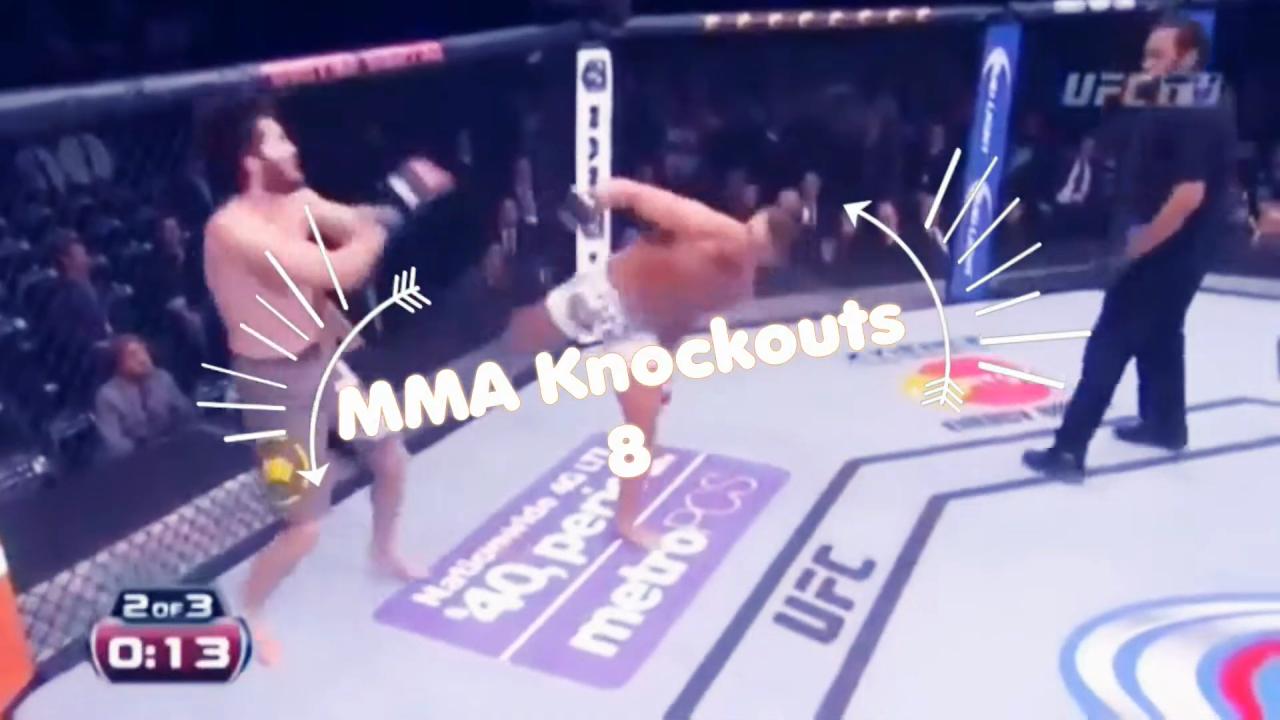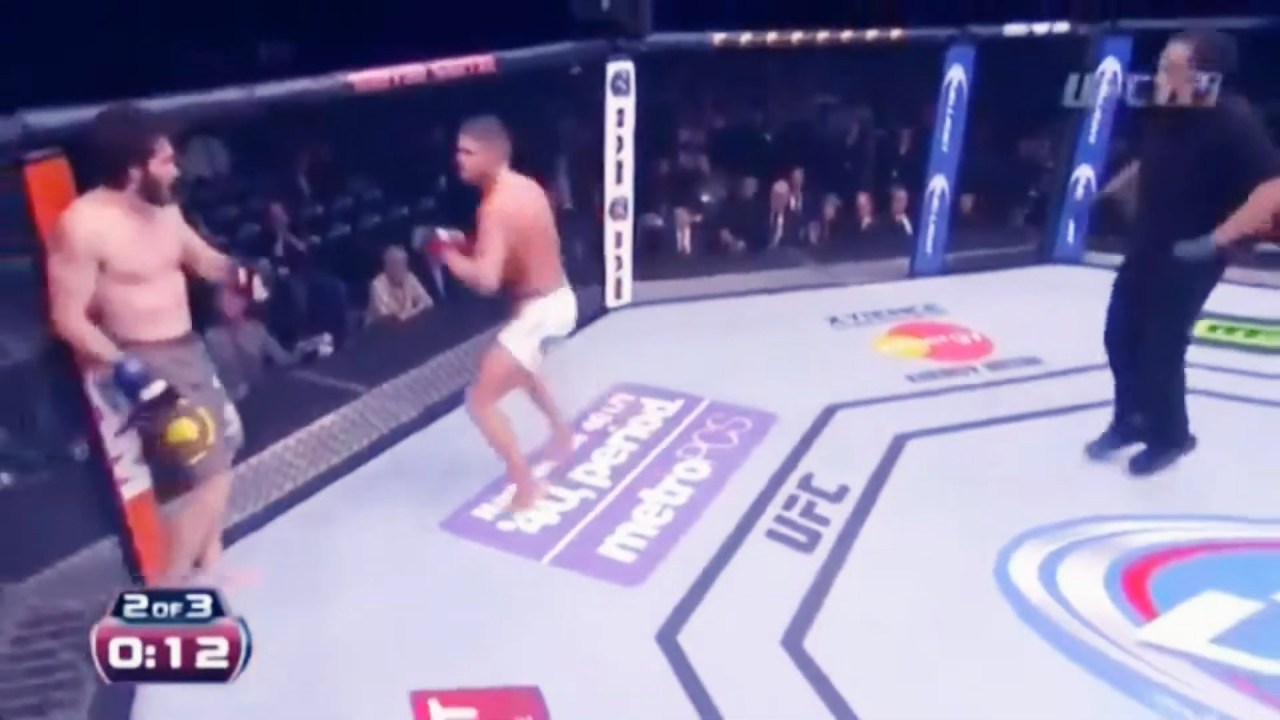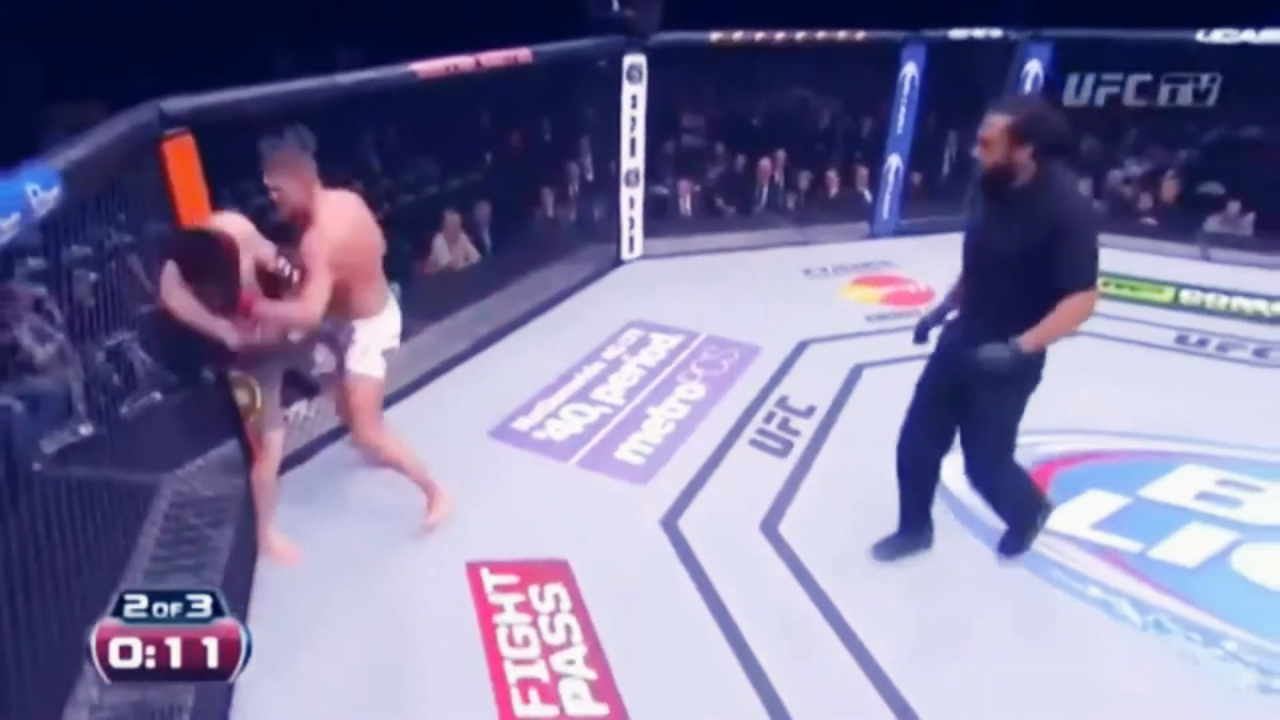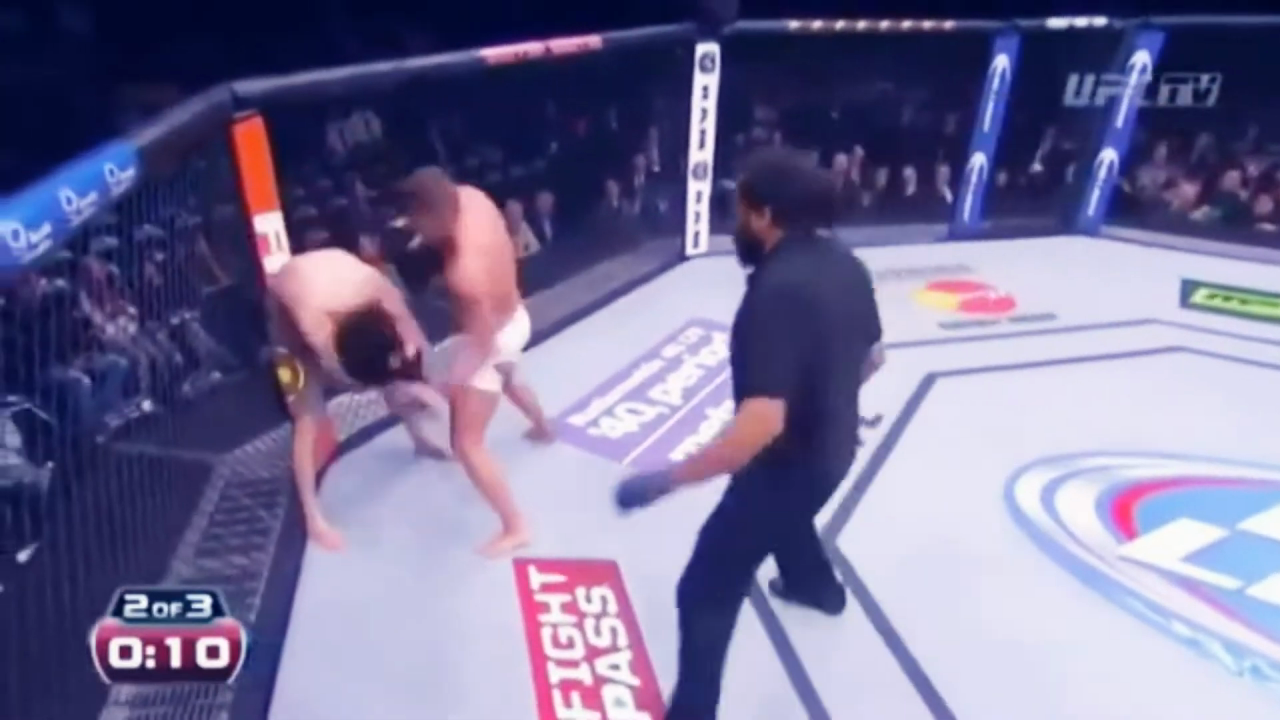
dt=1s
person 1, frame 1
left shoulder: (1190, 114)
right shoulder: (1203, 102)
left elbow: (1188, 196)
left wrist: (1131, 250)
left hip: (1172, 244)
right hip: (1192, 242)
left knee: (1110, 343)
right knee: (1161, 330)
left ankle: (1069, 450)
right ankle: (1165, 424)
person 1, frame 2
left shoulder: (1232, 122)
right shoulder: (1165, 112)
left wrist: (1213, 241)
right wrist: (1107, 192)
left hip: (1189, 257)
right hip: (1146, 248)
left knee: (1161, 349)
right knee: (1121, 334)
left ankle: (1171, 437)
right ankle: (1129, 420)
person 1, frame 3
left shoulder: (1064, 209)
right shoulder: (995, 188)
left elbow: (1081, 300)
left wrist: (1017, 348)
right wrist: (944, 308)
left hip: (1008, 357)
right hip: (962, 339)
left knee: (984, 462)
right knee: (916, 440)
left ankle: (1027, 508)
right ankle: (915, 529)
person 1, frame 4
left shoulder: (780, 290)
right shoulder: (843, 265)
left elbow: (762, 421)
right elbow: (869, 357)
left wrist: (668, 478)
left hip: (789, 460)
right hip: (827, 449)
left knee: (705, 595)
right knee: (781, 511)
right ankle: (819, 588)
person 2, frame 1
left shoulder: (294, 201)
right shoulder: (234, 229)
left elbow: (353, 223)
right elbow: (341, 273)
left wrist: (409, 188)
right wrist: (392, 212)
left hip: (322, 361)
right hip: (274, 383)
left knee: (391, 455)
right knee: (308, 520)
left ankle: (385, 550)
right ankle: (247, 614)
person 2, frame 2
left shoulder: (162, 210)
right shoulder: (84, 227)
left elbow: (199, 258)
right elbow: (68, 318)
left wrist: (236, 271)
right wrist: (123, 369)
left hip: (189, 351)
right hip: (153, 368)
left knee: (220, 463)
right knee: (211, 481)
left ankle: (209, 565)
person 2, frame 3
left shoulder: (233, 229)
right shoulder: (176, 293)
left elbow: (276, 262)
right elbow: (240, 340)
left wrist: (283, 273)
left hip: (284, 328)
right hip: (249, 352)
right knee: (270, 444)
right ankle: (267, 535)
person 2, frame 4
left shoulder: (381, 293)
right shoulder: (314, 324)
left elbow: (414, 343)
right elbow: (343, 374)
right hip: (288, 311)
left knee: (398, 382)
right knee: (309, 418)
left ankle: (421, 441)
person 3, frame 1
left shoulder: (737, 291)
right shoulder: (703, 227)
right elbow: (627, 191)
right wrist: (596, 196)
left hip: (637, 330)
right hip: (602, 293)
left knee: (643, 431)
right knee: (527, 333)
left ankle: (627, 520)
person 3, frame 2
left shoulder: (496, 207)
right shoulder: (524, 187)
left elbow: (486, 279)
left wrist: (444, 251)
right wrist: (462, 244)
left hip: (540, 310)
right hip: (559, 299)
left knee: (480, 399)
right knee: (525, 373)
left ankle: (527, 487)
right ankle: (561, 437)
person 3, frame 3
left shoulder: (320, 237)
right shoulder: (347, 201)
left elbow: (309, 314)
left wrist: (251, 306)
left hip: (370, 327)
right hip: (371, 314)
left knee: (367, 431)
right knee: (345, 399)
left ankle: (435, 494)
right ankle: (377, 452)
person 3, frame 4
left shoulder: (466, 273)
right shoulder: (471, 198)
left elbow: (484, 345)
left hip: (496, 338)
right hip: (514, 318)
left knee: (466, 444)
right knee: (512, 384)
left ankle: (516, 528)
right ankle: (543, 429)
